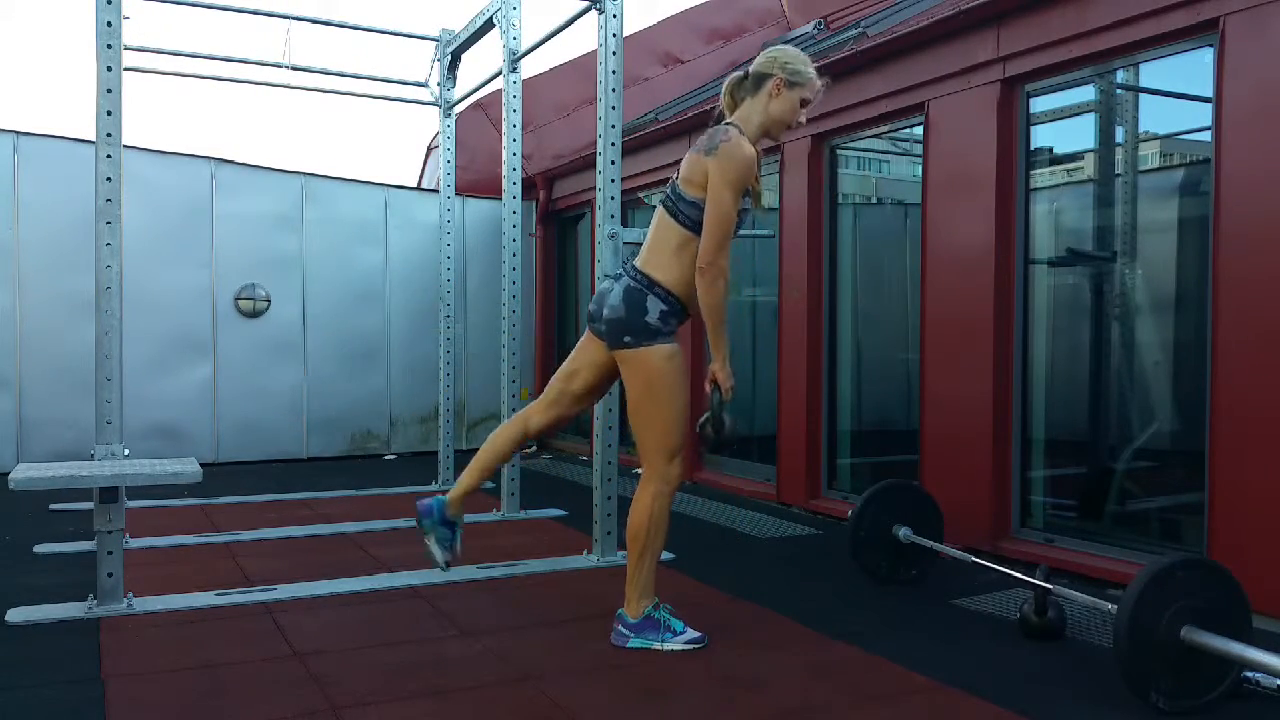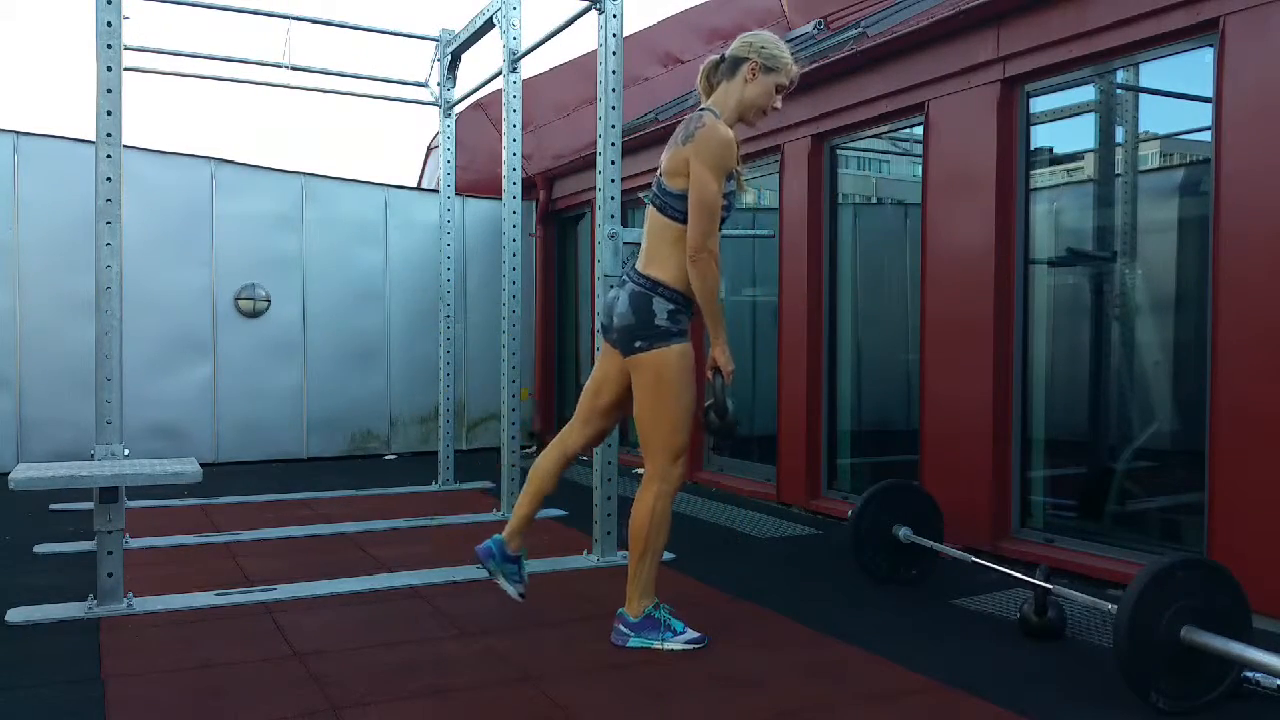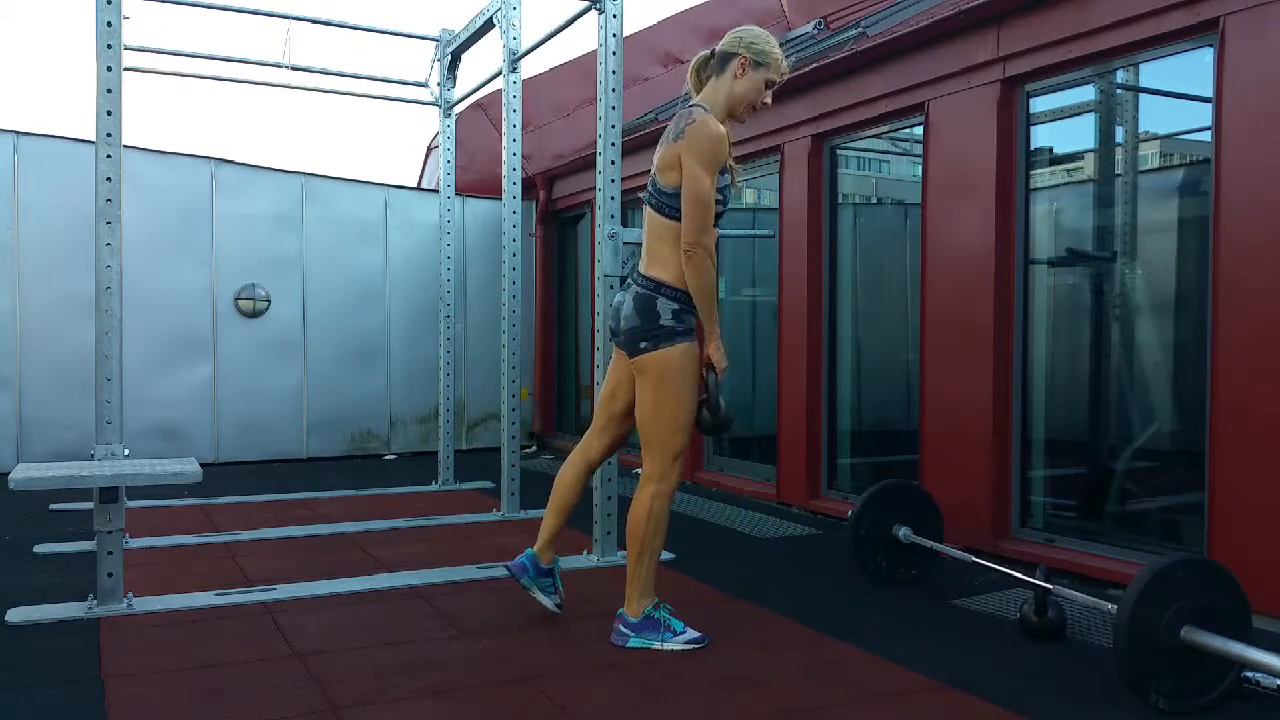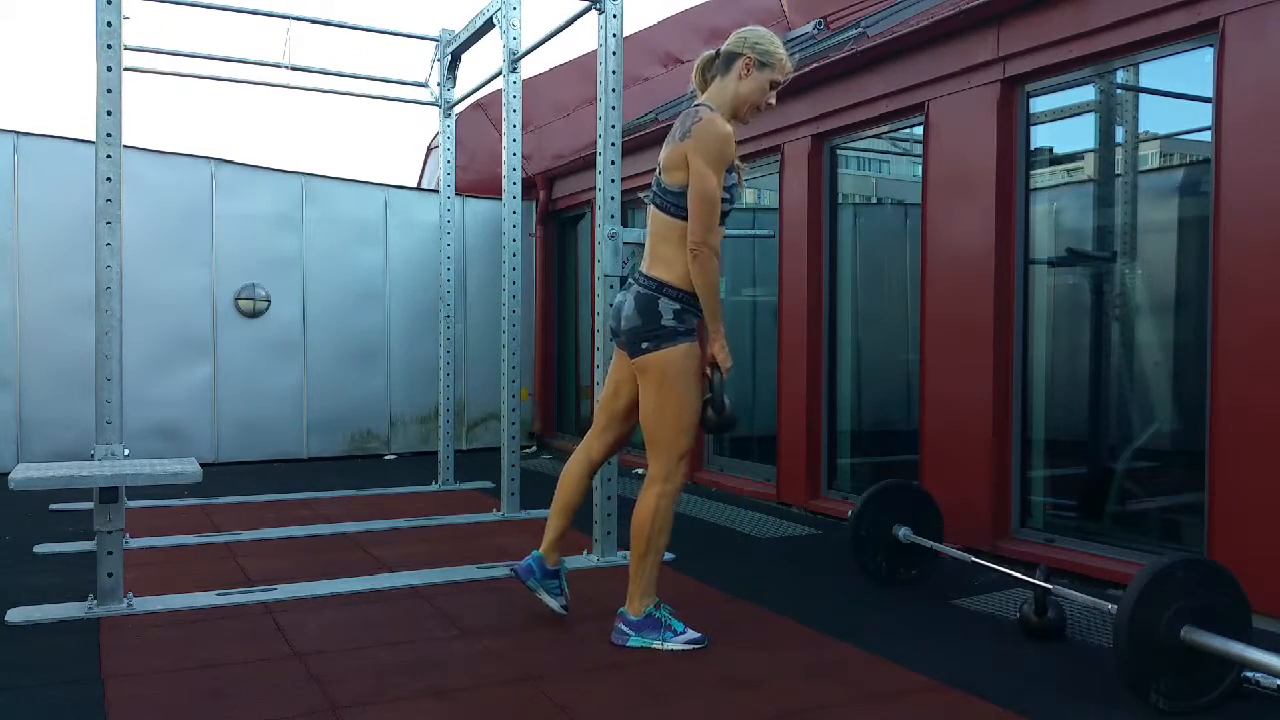
dt=0.3s
person 1, frame 1
left shoulder: (719, 141)
right shoulder: (738, 150)
right elbow: (711, 265)
left wrist: (711, 350)
right wrist: (721, 357)
left hip: (624, 298)
right hip: (647, 312)
left knee: (543, 411)
right knee: (663, 470)
left ankle: (447, 509)
right ankle: (636, 617)
person 1, frame 2
left shoulder: (697, 127)
right shoulder: (715, 134)
right elbow: (701, 251)
left wrist: (707, 334)
right wrist: (720, 341)
left hip: (635, 302)
right hip: (657, 313)
left knee: (579, 433)
right knee: (665, 472)
left ankle: (506, 544)
right ankle: (637, 617)
person 1, frame 3
left shoulder: (688, 125)
right shoulder: (707, 130)
right elbow: (695, 247)
left wrist: (699, 331)
right wrist: (713, 336)
left hip: (642, 304)
right hip: (662, 313)
left knee: (598, 443)
right knee: (662, 473)
left ankle: (539, 559)
right ankle: (637, 617)
person 1, frame 4
left shoulder: (692, 123)
right shoulder: (712, 128)
right elbow: (701, 246)
left wrist: (703, 330)
right wrist: (717, 336)
left hip: (643, 303)
right hip: (665, 313)
left knee: (600, 442)
right knee: (667, 473)
left ankle: (545, 561)
right ankle: (638, 617)
